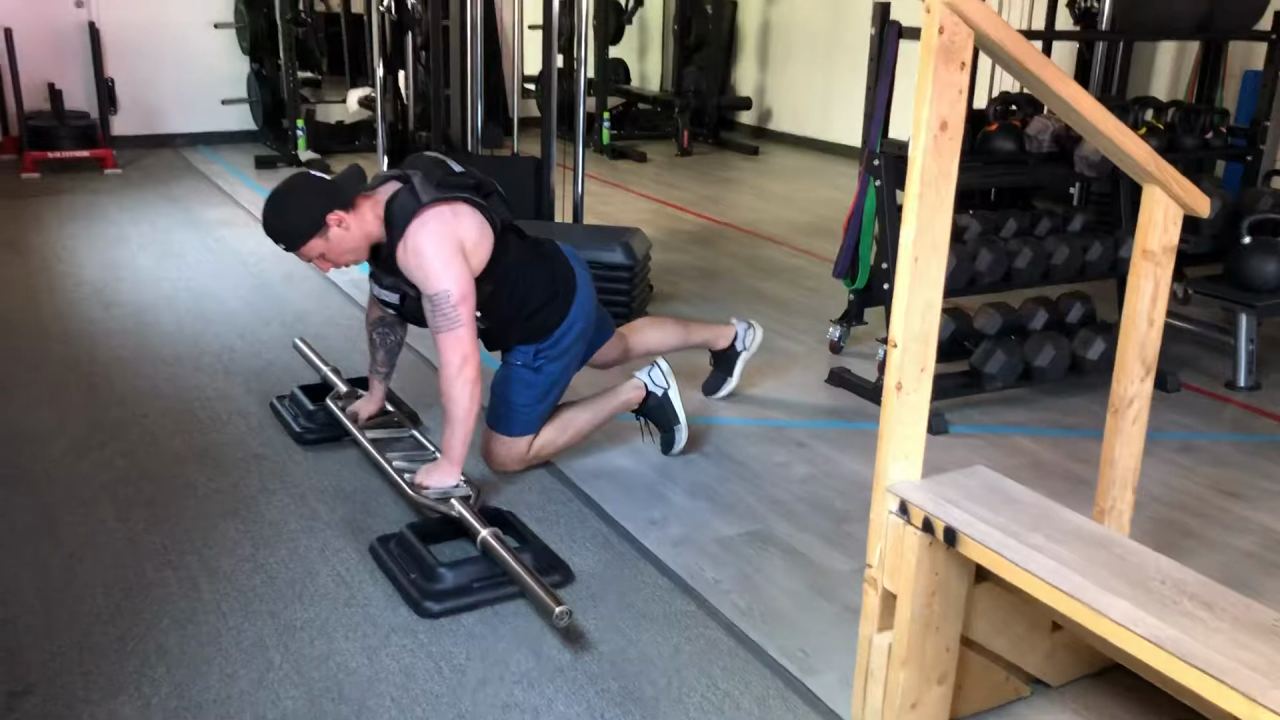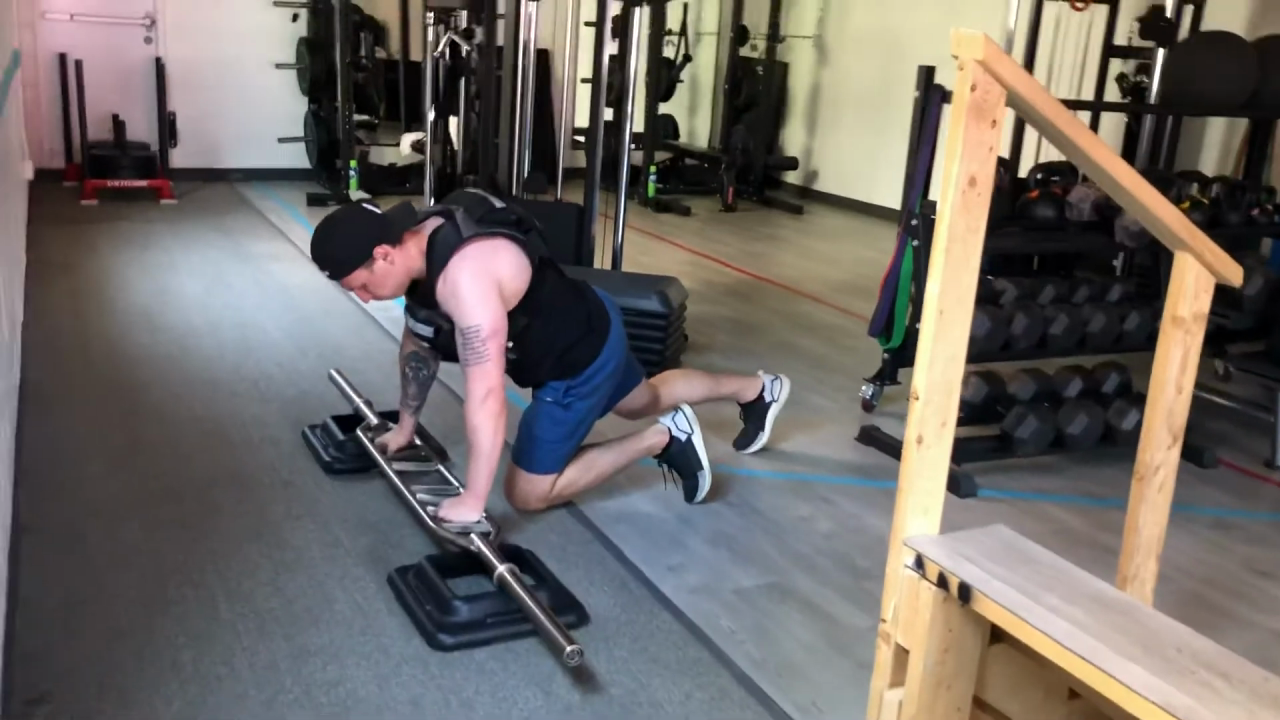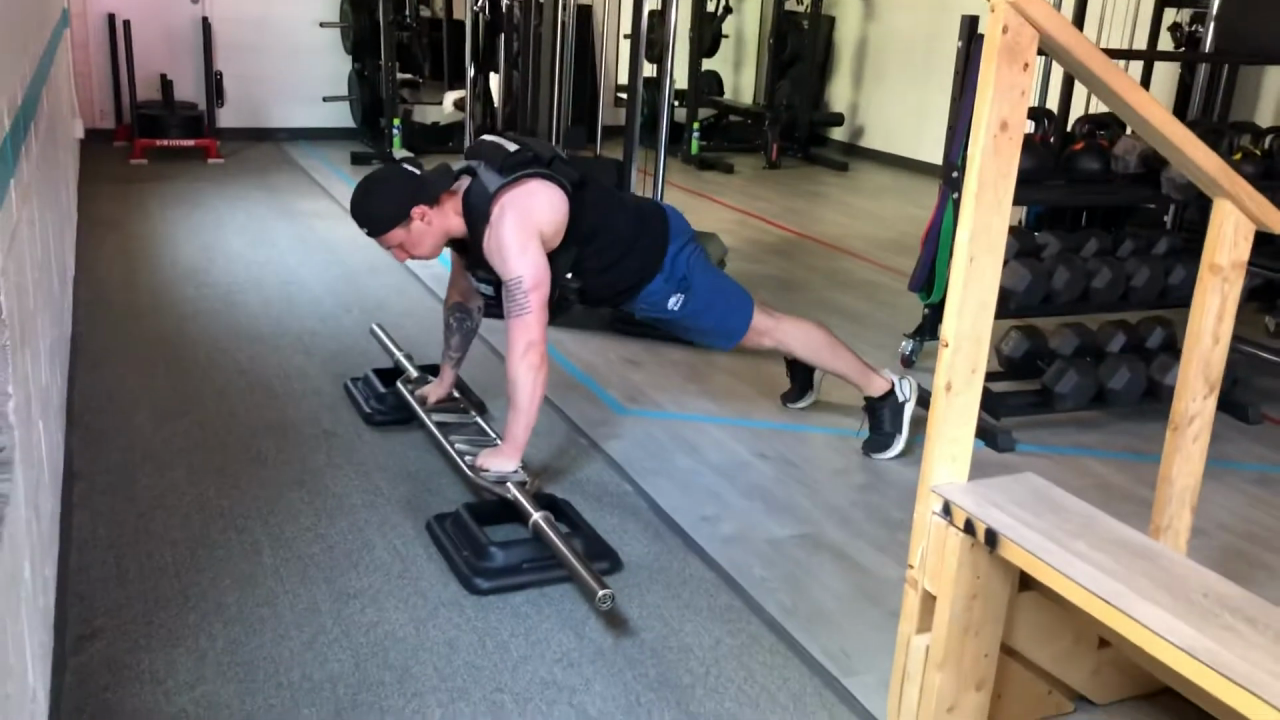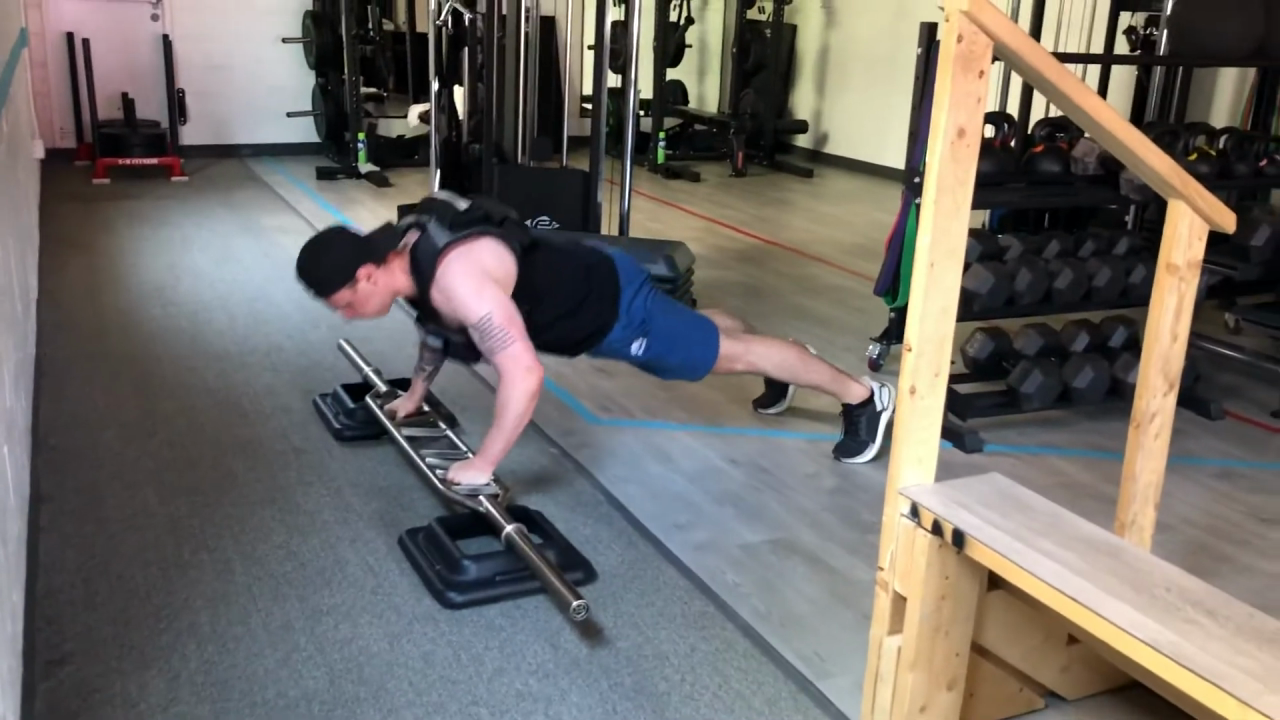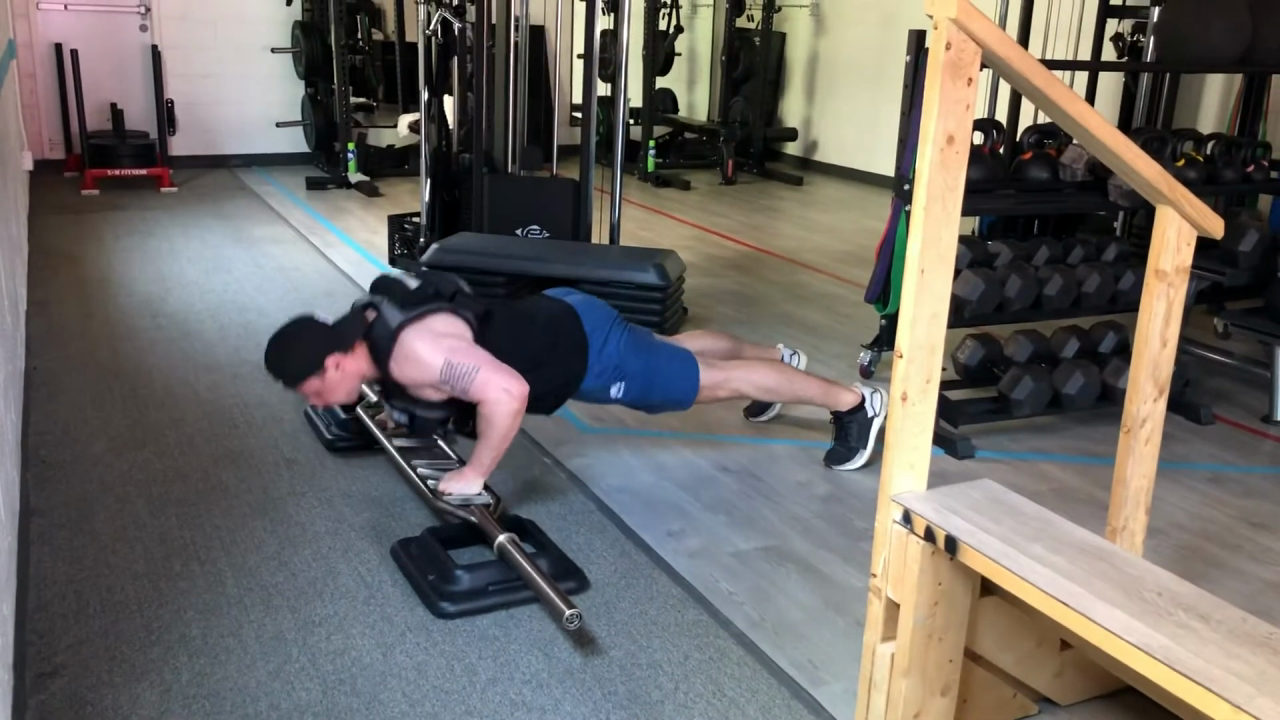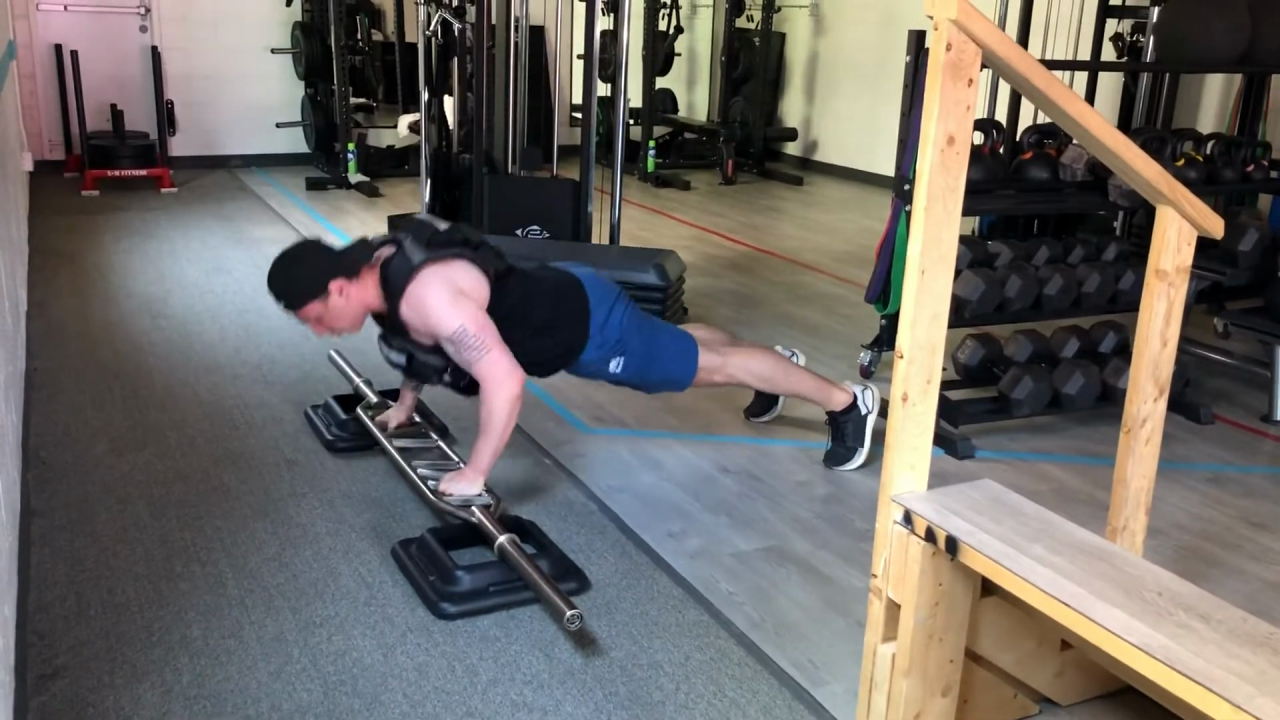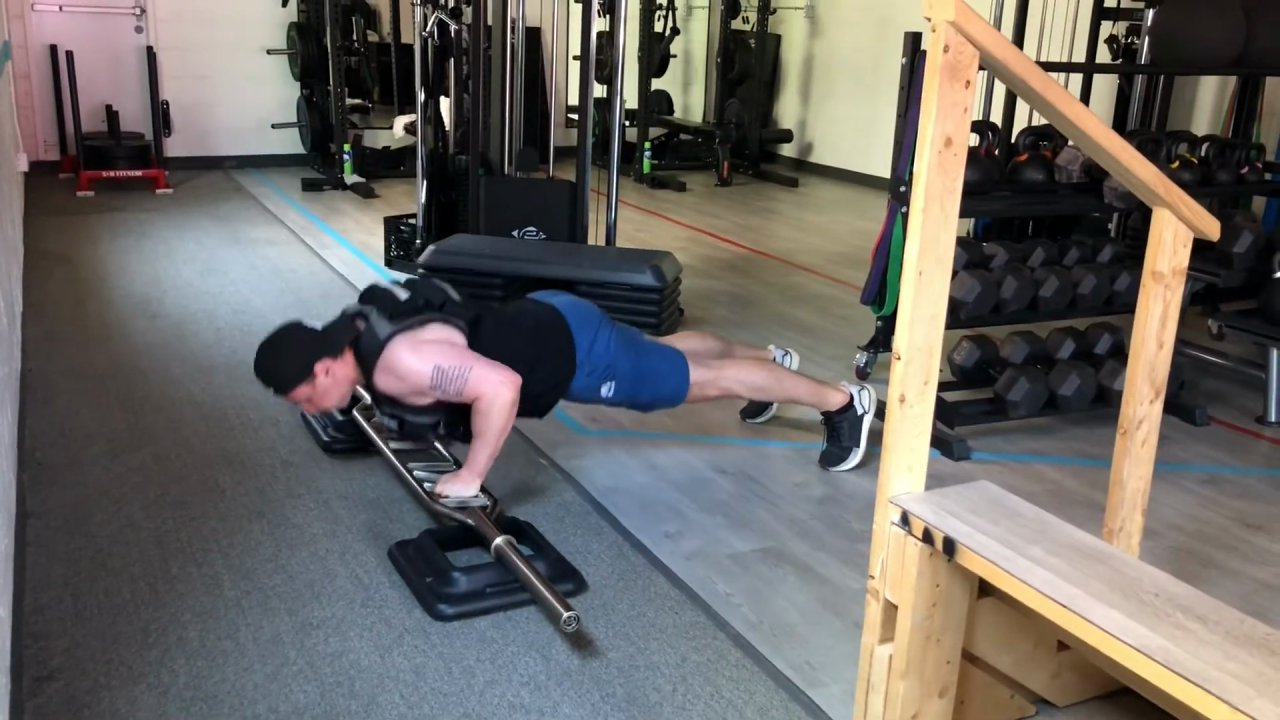
dt=0.7s
person 1, frame 1
left shoulder: (423, 238)
right shoulder: (378, 205)
left elbow: (461, 360)
right elbow: (385, 304)
left wrist: (449, 466)
right wrist: (376, 392)
left hip: (551, 314)
right hip: (554, 282)
left knee: (505, 454)
right knee: (615, 350)
left ankle: (640, 392)
right ankle: (728, 337)
person 1, frame 2
left shoulder: (463, 274)
right shoulder: (419, 246)
left elbow: (487, 394)
right elbow: (418, 342)
left wrist: (472, 502)
right wrist: (406, 424)
left hip: (580, 354)
right hip: (583, 332)
left knee: (528, 494)
right knee: (642, 402)
left ankle: (665, 439)
right ankle: (757, 389)
person 1, frame 3
left shoulder: (506, 224)
right shoulder: (457, 205)
left elbow: (528, 349)
right elbow: (464, 297)
left wrist: (510, 452)
right wrist: (446, 378)
left hip: (658, 257)
right hip: (631, 262)
left knee: (760, 328)
right knee: (735, 313)
left ankle: (884, 391)
right ankle: (803, 367)
person 1, frame 4
left shoulder: (452, 279)
right shoulder: (409, 249)
left elbow: (523, 374)
left wrist: (484, 464)
right wrist: (418, 389)
left hip: (613, 306)
right hip: (585, 283)
left knee: (731, 354)
right knee: (692, 325)
left ankle: (861, 396)
right ankle: (784, 371)
person 1, frame 5
left shoulder: (409, 355)
right shoulder: (369, 328)
left elbow: (508, 390)
left wrist: (475, 474)
left hip: (585, 353)
right hip: (557, 317)
left knee: (714, 381)
right knee: (672, 348)
left ankle: (852, 400)
right ankle: (774, 354)
person 1, frame 6
left shoulder: (423, 297)
right shoulder: (379, 267)
left elbow: (505, 380)
left wrist: (475, 475)
right wrist: (407, 400)
left hip: (589, 325)
right hip: (559, 298)
left knee: (711, 367)
right knee: (682, 341)
left ankle: (848, 400)
right ankle: (777, 358)
person 1, frame 7
left shoulder: (395, 365)
right shoulder: (356, 332)
left elbow: (502, 384)
left wrist: (471, 476)
right wrist: (402, 413)
left hip: (574, 352)
right hip: (545, 318)
left knee: (704, 379)
right knee: (665, 349)
left ankle: (843, 400)
right ankle: (768, 356)
